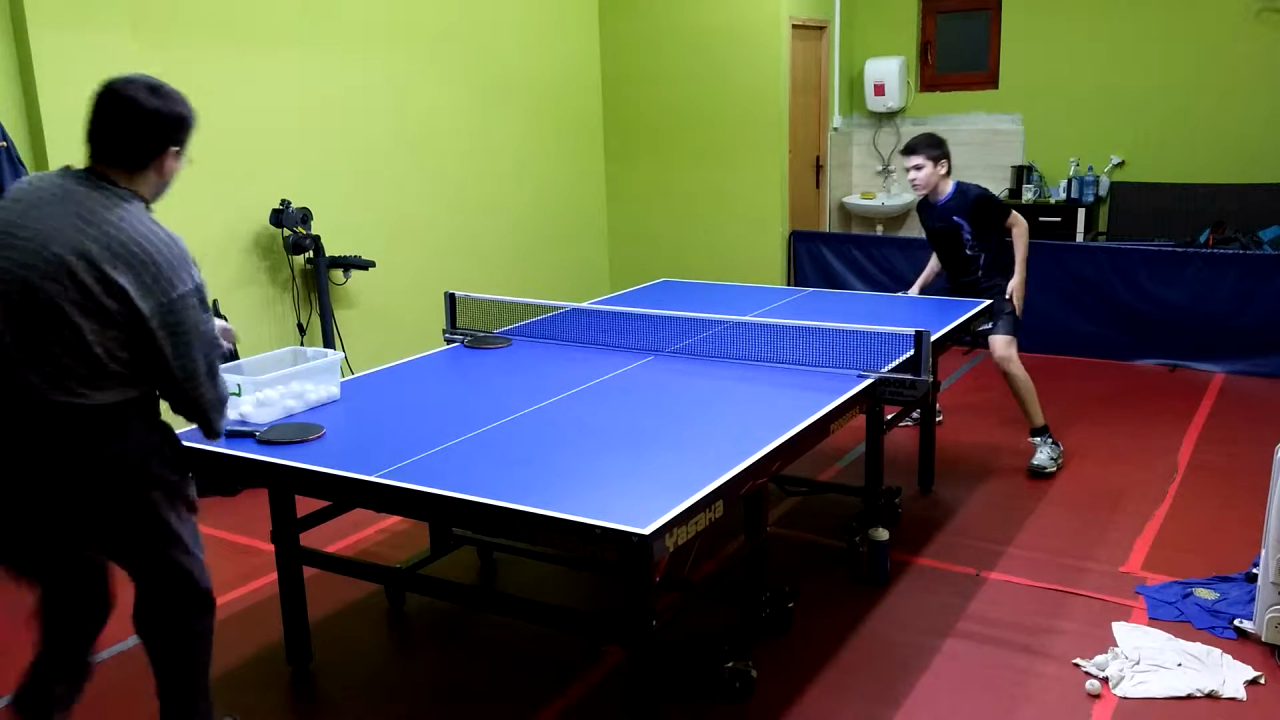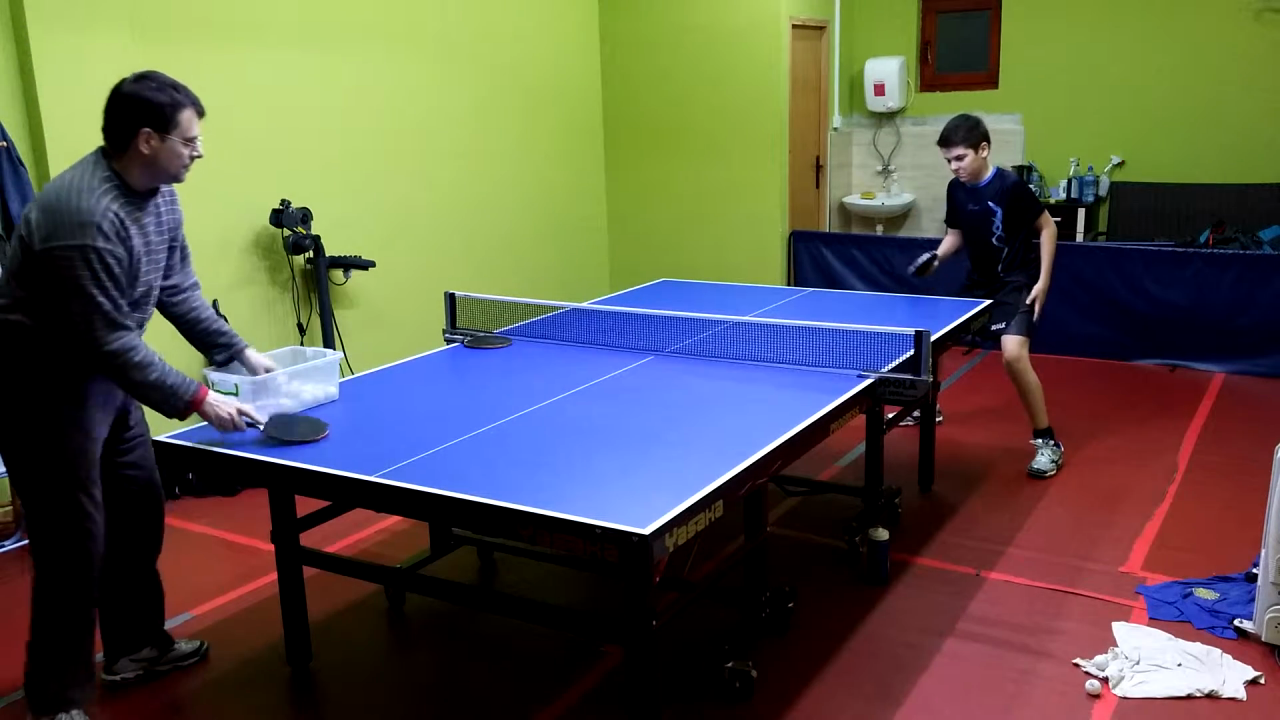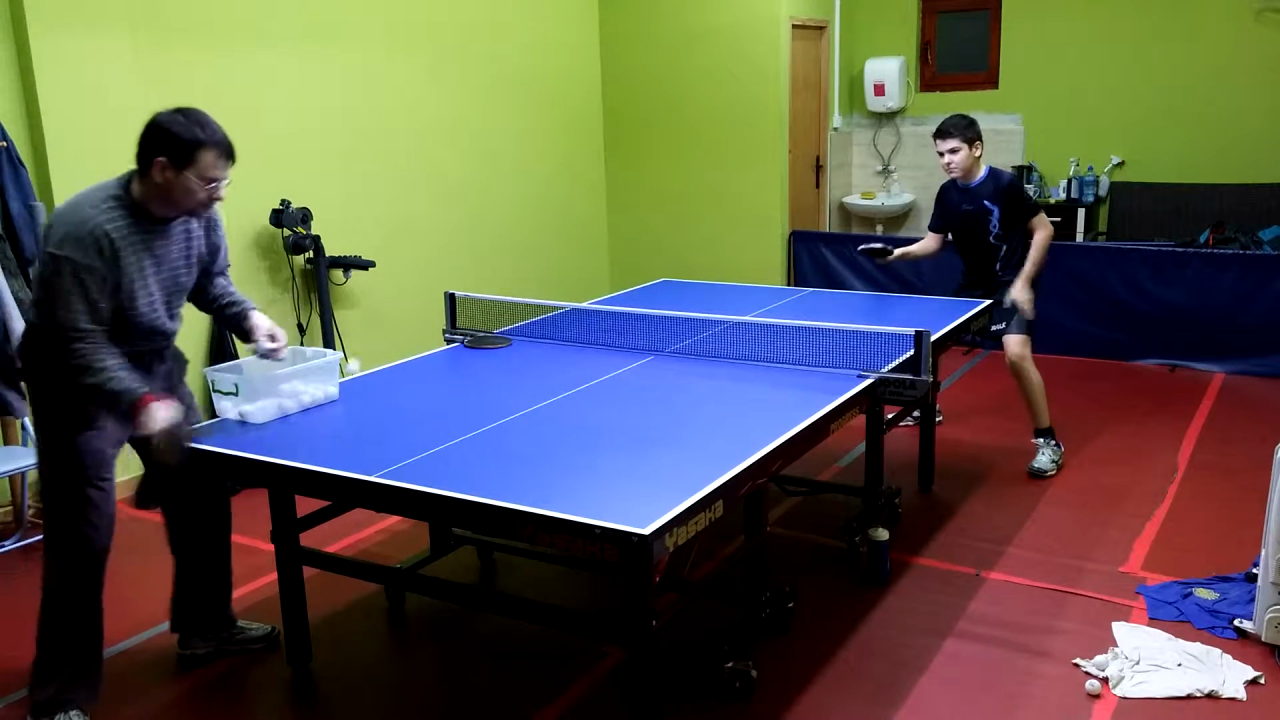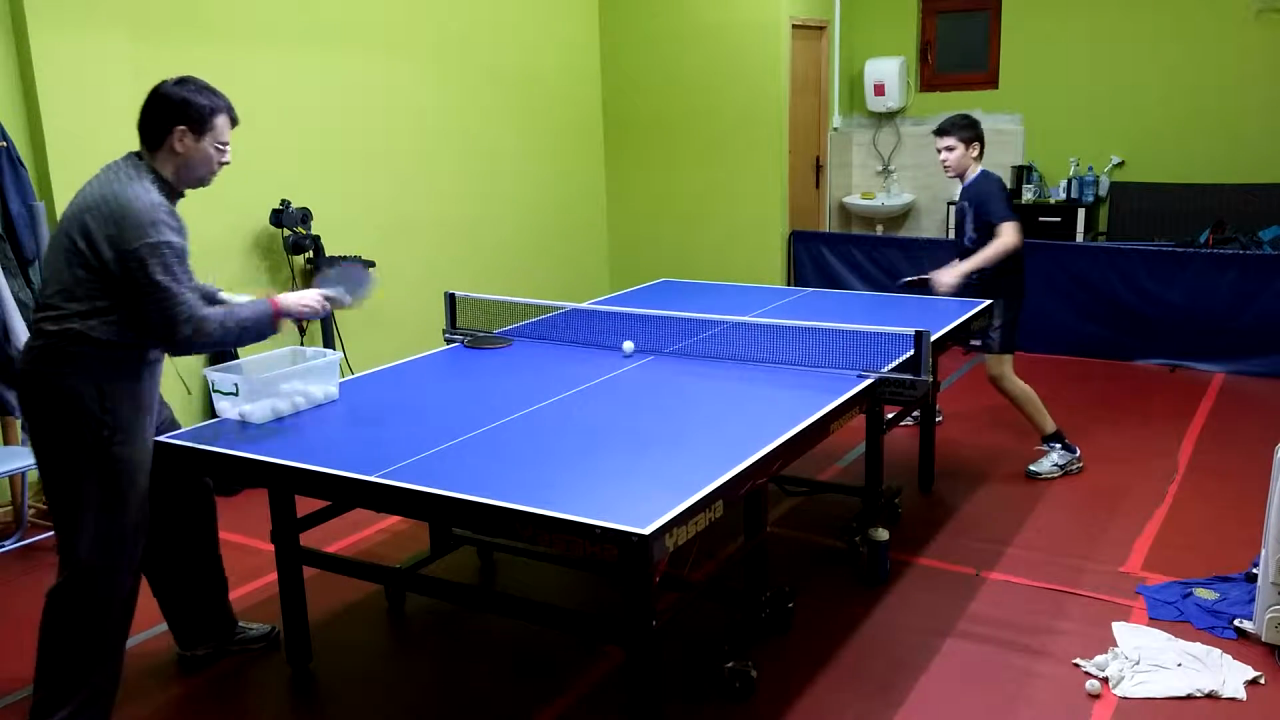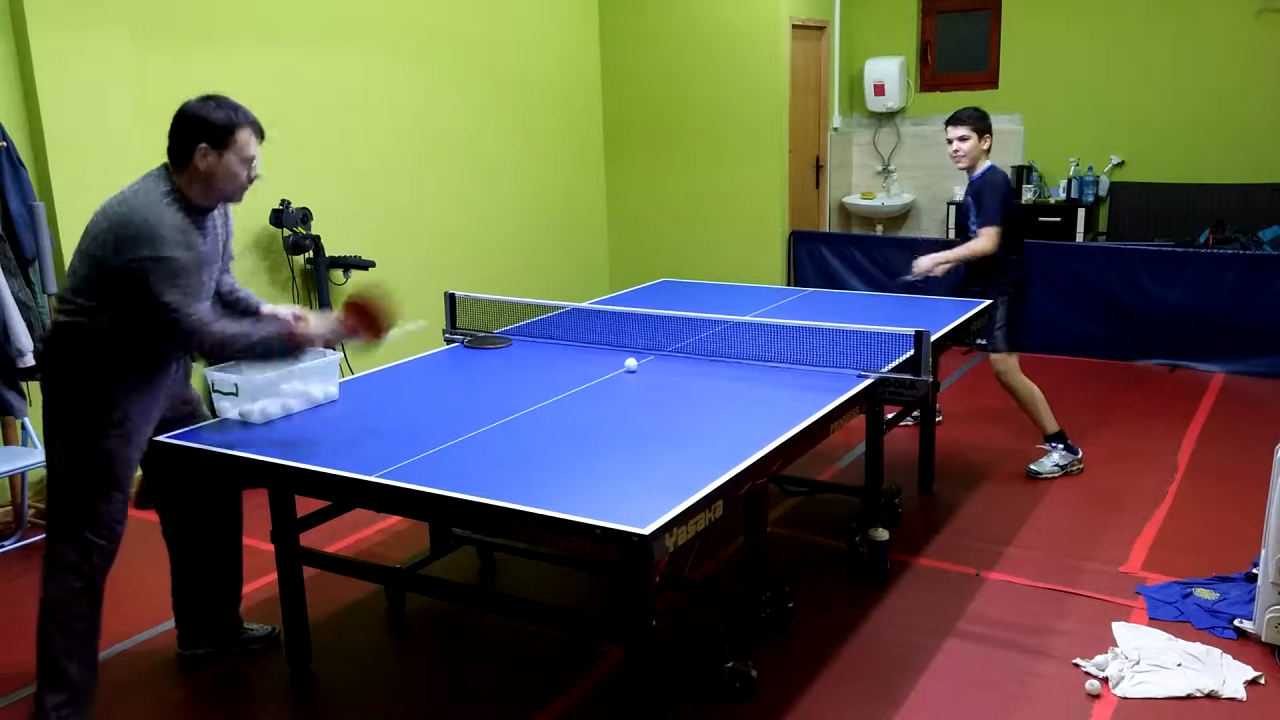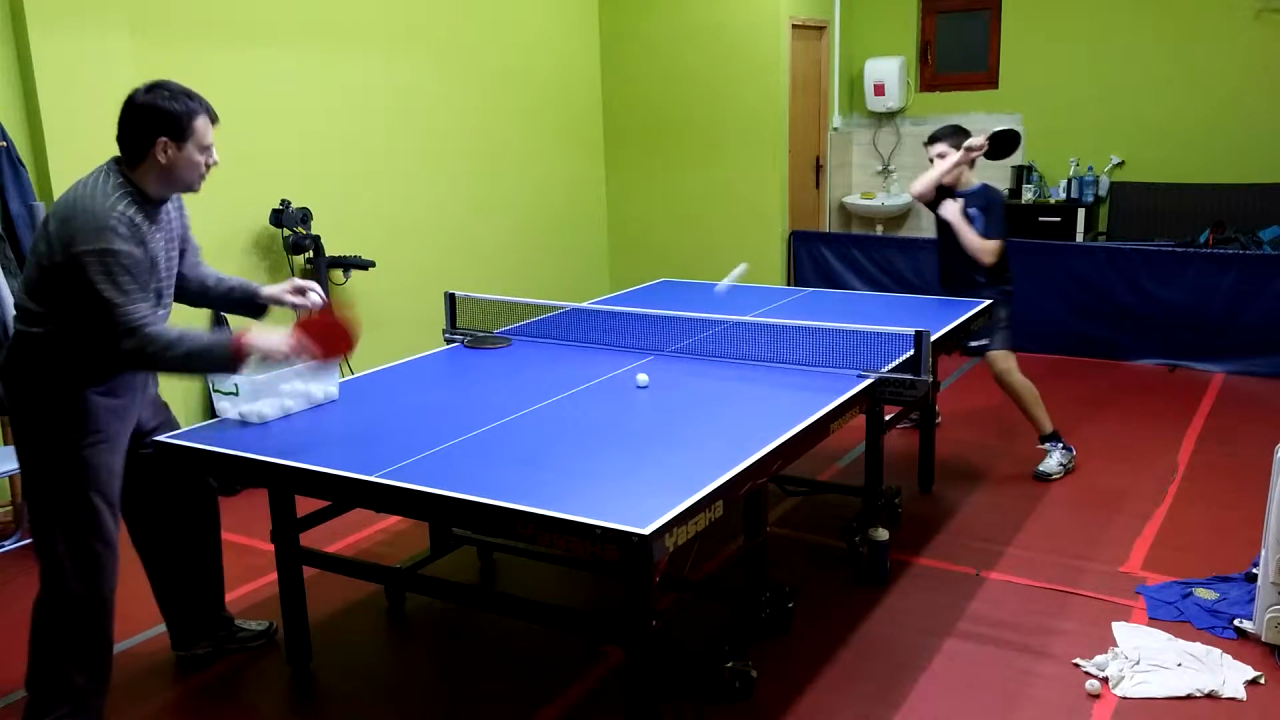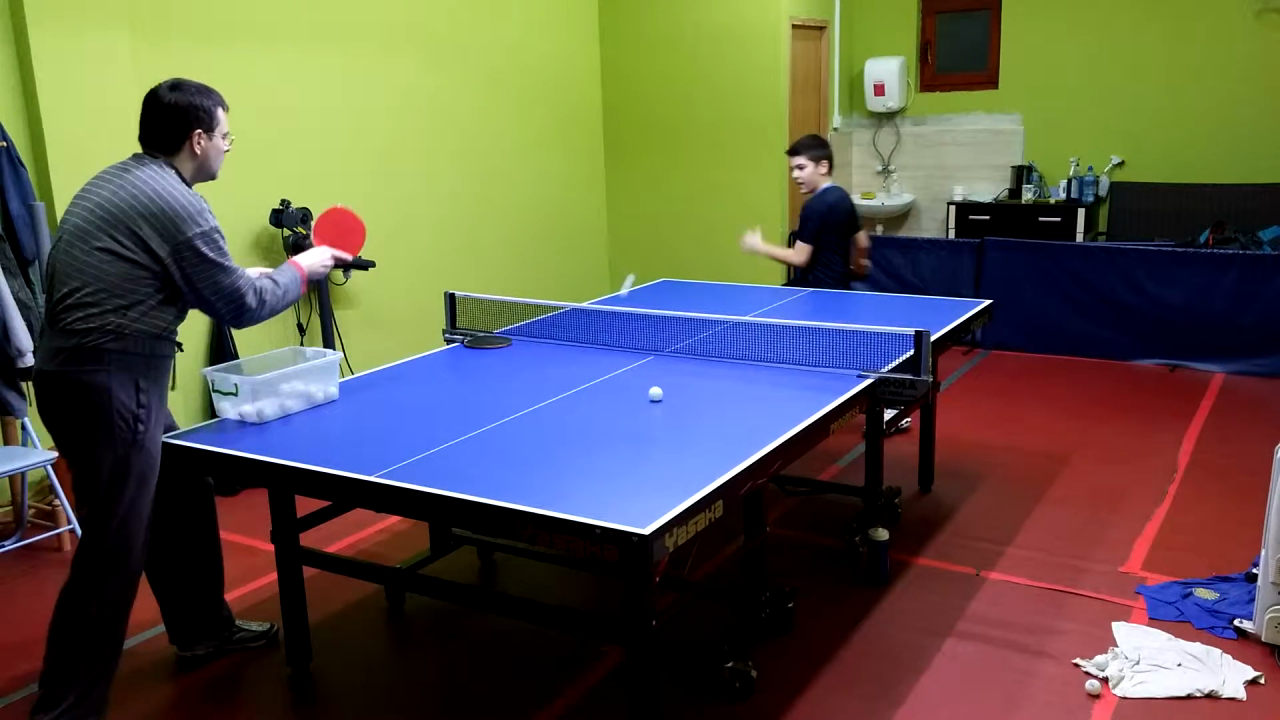
dt=0.7s
person 1, frame 1
right shoulder: (154, 252)
right elbow: (192, 372)
left wrist: (198, 327)
right wrist: (214, 418)
right hip: (110, 453)
left knee: (73, 601)
right knee: (177, 592)
person 1, frame 2
left shoulder: (157, 196)
right shoulder: (84, 216)
left elbow: (176, 288)
right elbow: (108, 344)
left wrist: (237, 350)
right wrist: (197, 400)
left hip: (106, 374)
left knee: (138, 509)
right knee: (74, 541)
left ankle: (135, 644)
person 1, frame 3
left shoulder: (199, 216)
right shoulder: (86, 229)
left elbow: (209, 281)
right elbow: (78, 344)
left wrist: (248, 318)
right wrist: (142, 406)
left hip: (155, 368)
right hip: (79, 385)
left knee: (203, 493)
right knee: (82, 540)
left ankle: (204, 625)
person 1, frame 4
left shoulder: (152, 192)
right shoulder: (136, 210)
right elbow: (184, 329)
left wrist: (223, 302)
right wrist: (278, 312)
left hip: (127, 382)
right hip: (84, 393)
left knee: (181, 505)
right knee: (104, 559)
left ankle: (204, 629)
person 1, frame 5
left shoulder: (212, 207)
right shoulder: (149, 223)
left elbow: (212, 285)
right elbow: (197, 332)
left wrist: (268, 314)
right wrist: (294, 334)
left hip: (162, 375)
right hip: (97, 386)
left knee: (210, 496)
right knee: (86, 544)
left ankle: (210, 628)
person 1, frame 6
left shoulder: (165, 201)
right shoulder: (99, 218)
left elbow: (187, 279)
right elbow: (139, 334)
left wrist: (263, 296)
right wrist: (244, 345)
left hip: (129, 383)
right hip: (65, 398)
left knee: (184, 502)
right knee: (83, 562)
left ankle: (201, 628)
person 1, frame 7
left shoulder: (118, 183)
right shoulder: (173, 205)
right elbow: (240, 306)
left wrist: (234, 278)
right wrist: (301, 269)
left hip: (95, 374)
right hip: (104, 387)
left knee: (182, 497)
right knee: (114, 550)
left ankle: (202, 626)
person 2, frame 1
left shoulder: (974, 197)
right shoulder: (925, 209)
left elbow: (1018, 224)
left wrist: (1019, 277)
right wrist: (918, 287)
left hip: (996, 286)
right hip: (959, 288)
left knee: (1004, 356)
left ankle: (1045, 440)
person 2, frame 2
left shoulder: (1010, 186)
right shoulder: (955, 189)
left elbow: (1047, 227)
left wrist: (1042, 280)
right wrist: (936, 255)
left hip: (1015, 283)
right hip: (977, 282)
left knee: (1013, 356)
left ankle: (1047, 442)
person 2, frame 3
left shoulder: (1004, 184)
right shoulder: (947, 192)
left elbow: (1043, 230)
right elbow: (933, 241)
left wrist: (1024, 281)
right wrist: (900, 253)
left hip: (1010, 283)
right hip: (973, 283)
left knee: (1017, 355)
left ankle: (1048, 441)
person 2, frame 4
left shoulder: (986, 186)
right shoulder: (970, 188)
left elbow: (1009, 239)
left wrist: (958, 269)
right wrist: (952, 271)
left hip: (998, 292)
right hip: (977, 289)
left knee: (999, 373)
left ankle: (1062, 448)
person 2, frame 5
left shoulder: (993, 182)
right shoulder: (976, 184)
left elbow: (987, 244)
left wrist: (936, 258)
right wrist: (948, 262)
left hip: (1001, 289)
right hip: (975, 286)
left knee: (1004, 368)
left ankle: (1063, 448)
person 2, frame 6
left shoulder: (989, 198)
right shoulder: (941, 192)
left elbow: (988, 257)
right elbow: (917, 191)
left wrist: (956, 220)
right wrist: (947, 165)
left hip: (989, 295)
right hip: (950, 293)
left knee: (1005, 368)
left ankle: (1056, 444)
right ankle: (922, 410)
person 2, frame 7
left shoulder: (815, 206)
right shoulder: (842, 199)
left elbow: (800, 259)
right elbow: (862, 244)
left wrist: (760, 247)
right wrist: (858, 262)
left hip: (818, 290)
right hip: (839, 289)
